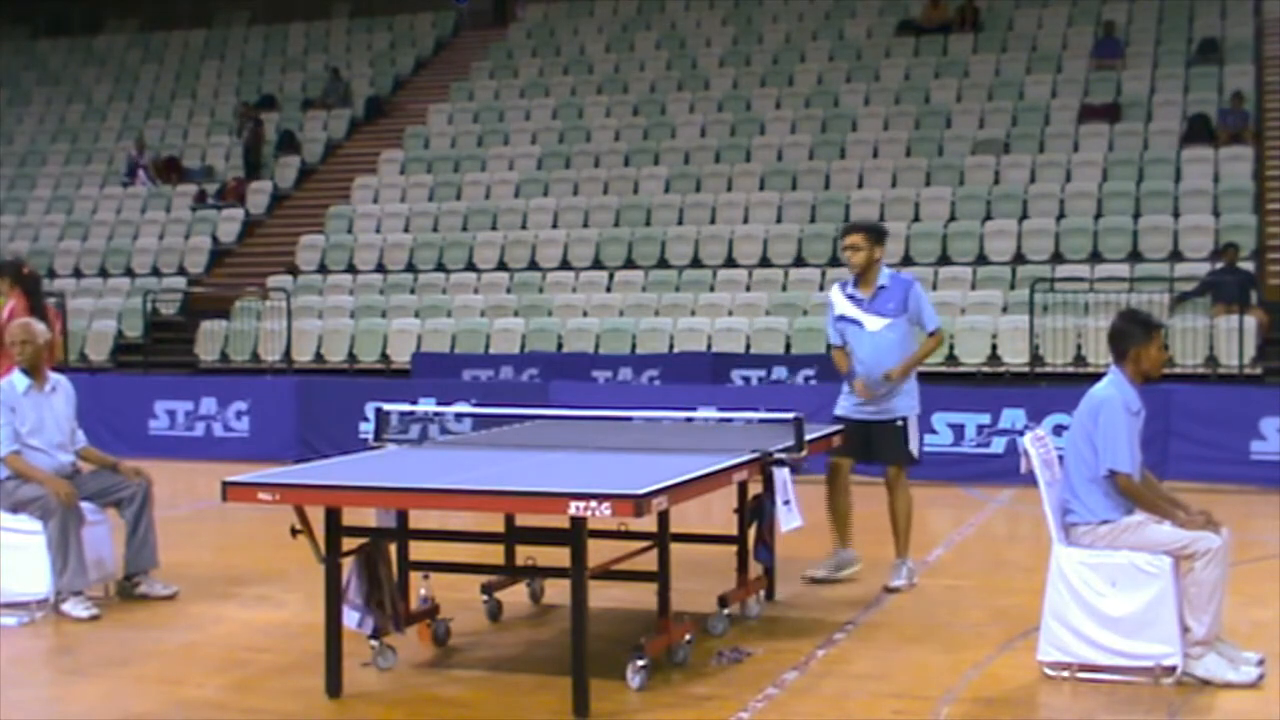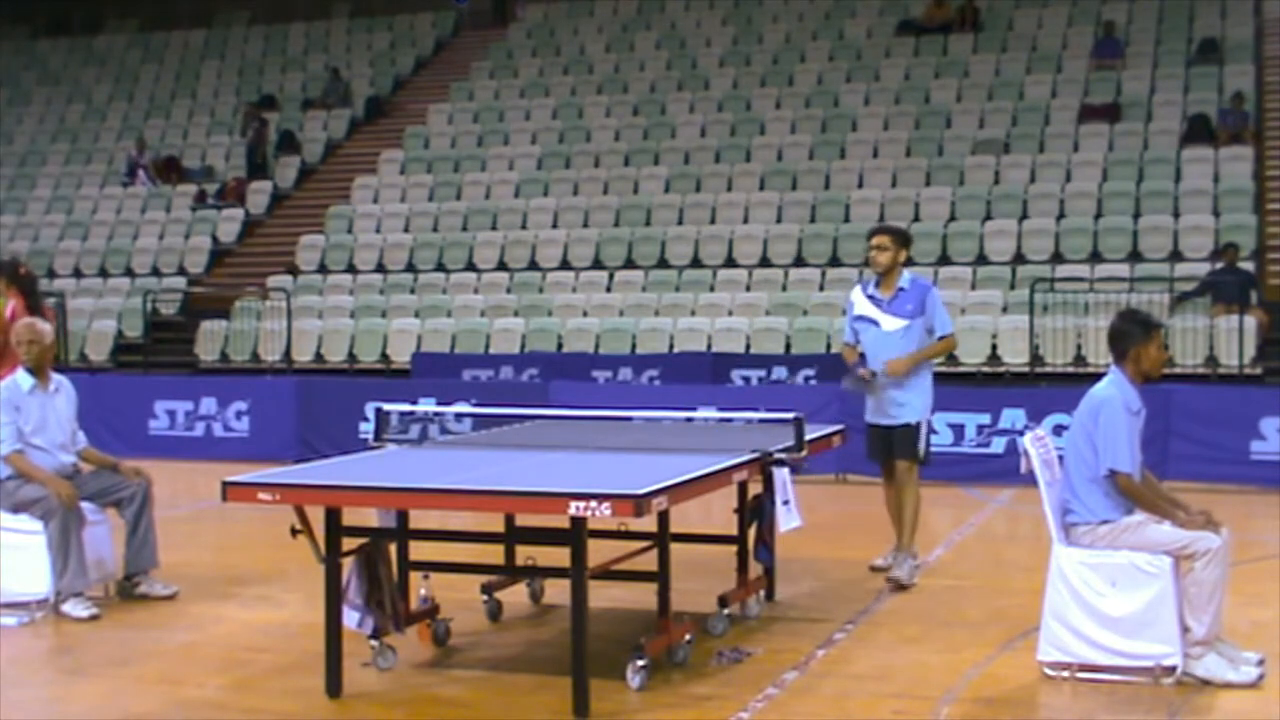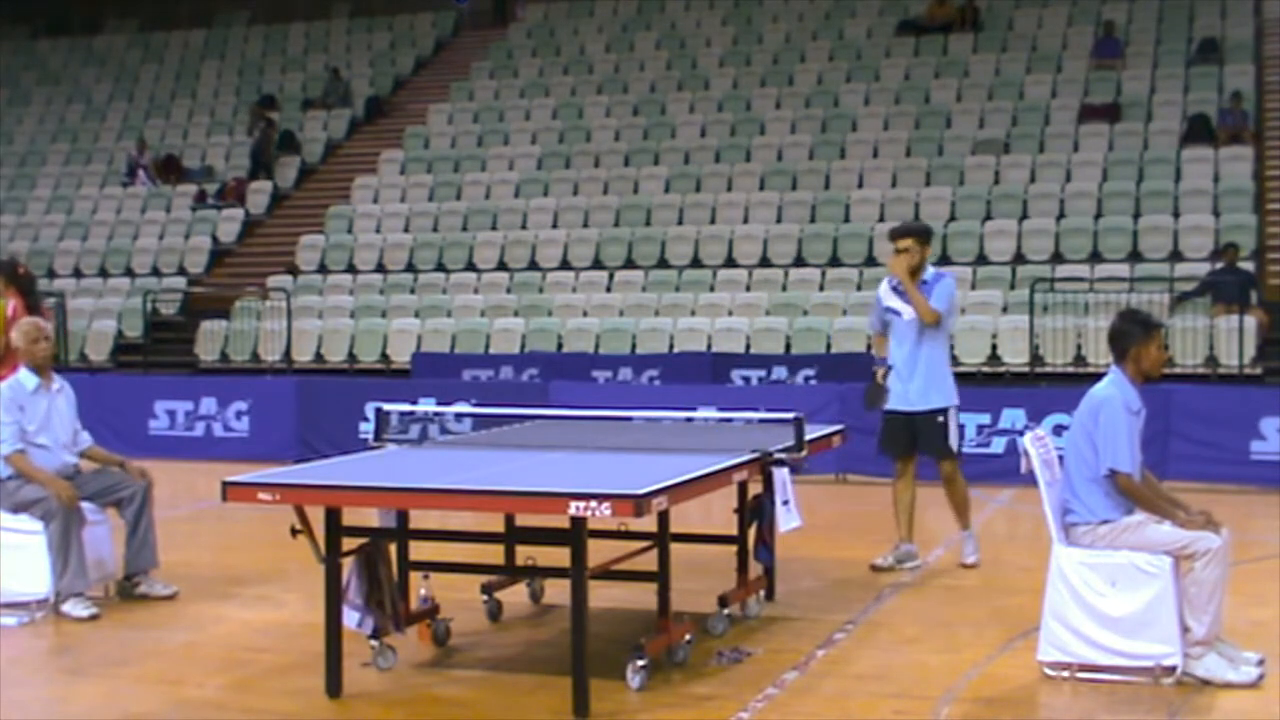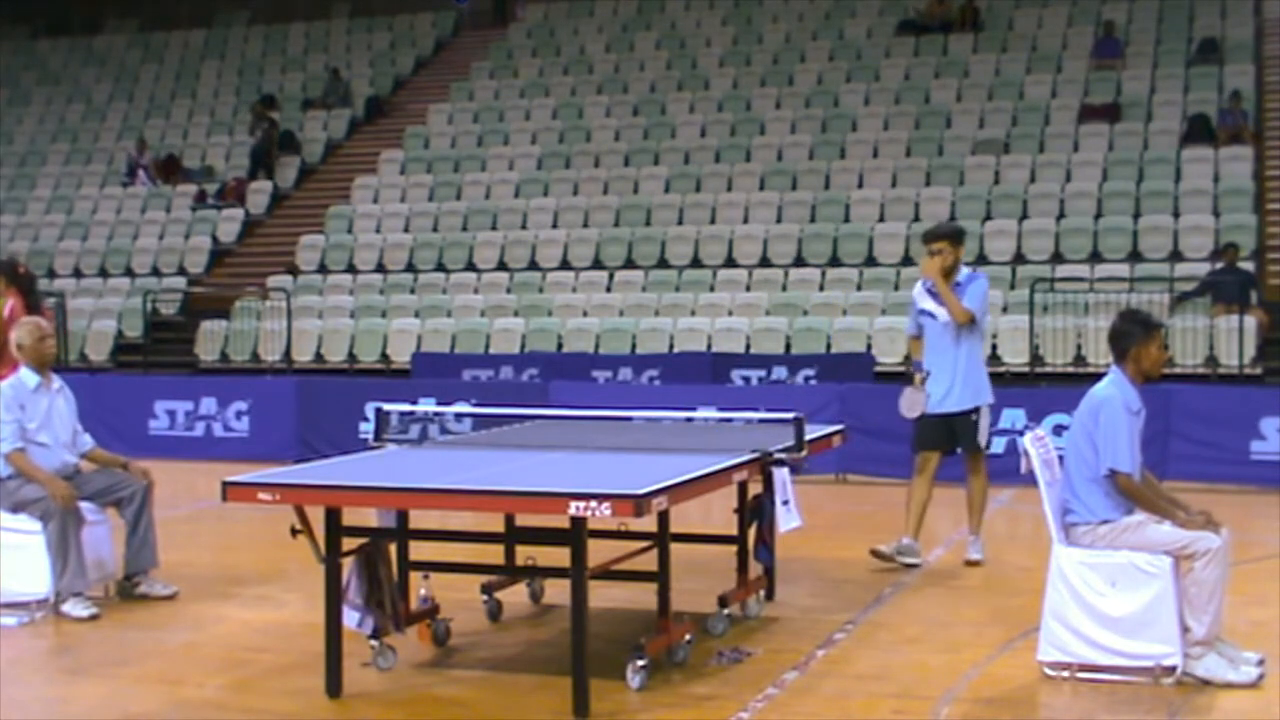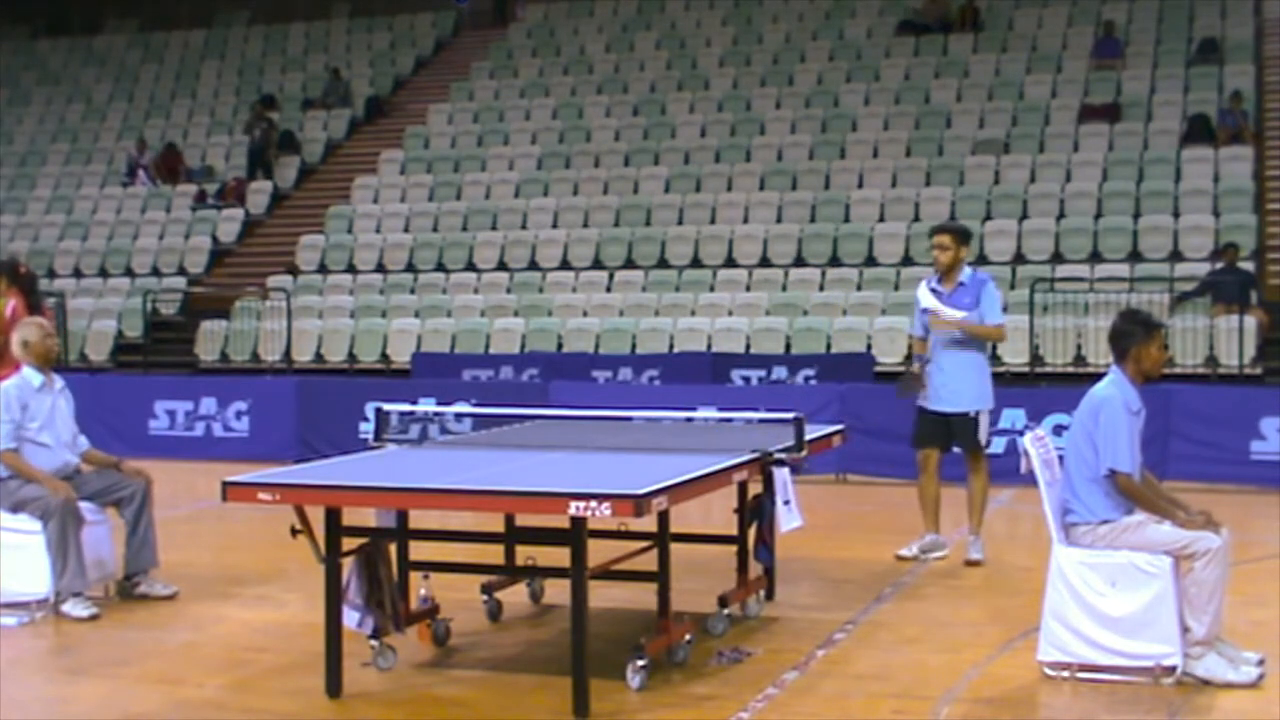
dt=0.4s
person 1, frame 1
left shoulder: (1124, 397)
right shoulder: (1111, 400)
left elbow: (1137, 473)
right elbow: (1123, 482)
left wrist: (1185, 510)
right wrist: (1179, 519)
left hip: (1117, 515)
right hip: (1099, 525)
left knee: (1215, 534)
right knee: (1206, 544)
left ankle: (1206, 638)
right ankle: (1197, 652)
person 1, frame 2
left shoulder: (1124, 397)
right shoulder: (1111, 400)
left elbow: (1138, 472)
right elbow: (1124, 481)
left wrist: (1186, 510)
right wrist: (1179, 519)
left hip: (1116, 514)
right hip: (1099, 524)
left knee: (1215, 534)
right knee: (1206, 544)
left ankle: (1205, 638)
right ankle: (1196, 651)
person 1, frame 3
left shoulder: (1124, 397)
right shoulder: (1111, 400)
left elbow: (1138, 472)
right elbow: (1124, 481)
left wrist: (1186, 510)
right wrist: (1180, 519)
left hip: (1117, 515)
right hip: (1099, 524)
left knee: (1215, 534)
right knee: (1206, 544)
left ankle: (1205, 638)
right ankle: (1196, 651)
person 1, frame 4
left shoulder: (1124, 397)
right shoulder: (1111, 400)
left elbow: (1137, 472)
right elbow: (1124, 481)
left wrist: (1186, 510)
right wrist: (1179, 518)
left hip: (1116, 514)
right hip: (1099, 524)
left knee: (1215, 534)
right knee: (1206, 544)
left ankle: (1205, 638)
right ankle: (1197, 652)
person 1, frame 5
left shoulder: (1124, 397)
right shoulder: (1111, 400)
left elbow: (1137, 473)
right elbow: (1123, 481)
left wrist: (1186, 510)
right wrist: (1179, 519)
left hip: (1116, 515)
right hip: (1099, 524)
left knee: (1214, 534)
right knee: (1206, 544)
left ankle: (1205, 638)
right ankle: (1197, 652)
person 2, frame 1
left shoulder: (906, 287)
right shoulder: (838, 295)
left elbow: (936, 335)
right elbow: (837, 348)
left wrist: (905, 367)
right wrist: (853, 378)
left hip: (896, 403)
right hip: (853, 402)
left knee: (895, 478)
right knee: (836, 471)
left ankle: (902, 562)
right ankle: (844, 554)
person 2, frame 2
left shoulder: (924, 292)
right shoulder: (859, 296)
left elbow: (949, 341)
right elbow: (849, 345)
left wrist: (910, 361)
right wrist: (858, 367)
left hip: (911, 403)
right hip: (877, 404)
left knee: (905, 473)
right knee: (889, 476)
left ankle: (905, 559)
right ankle: (902, 546)
person 2, frame 3
left shoulder: (943, 282)
right shoulder: (886, 288)
left elbow: (930, 318)
left wrist: (906, 281)
right wrist: (882, 363)
left hip: (936, 397)
right hip: (898, 397)
left knee: (948, 469)
right knee: (902, 470)
left ankle: (967, 534)
right ankle: (905, 547)
person 2, frame 4
left shoulder: (976, 282)
right shoulder: (921, 290)
left elbow: (963, 317)
left wrist: (939, 280)
right wrist: (918, 367)
left hip: (969, 396)
right hip: (933, 397)
left knee: (975, 463)
right knee: (923, 466)
left ankle: (974, 539)
right ankle: (909, 543)
person 2, frame 5
left shoulder: (982, 286)
right shoulder: (925, 290)
left elbow: (997, 332)
left wrist: (954, 325)
right wrist: (919, 361)
left hip: (971, 396)
right hip: (933, 395)
left knee: (976, 462)
right knee: (926, 461)
left ankle: (974, 539)
right ankle: (933, 538)
person 3, frame 1
left shoulder: (63, 386)
left wrist: (118, 465)
right wrist: (48, 480)
left hip: (69, 476)
left knee: (135, 486)
right knee: (61, 503)
left ankle: (136, 576)
right ankle: (69, 594)
person 3, frame 2
left shoulder: (65, 388)
left wrist: (118, 465)
right wrist: (50, 480)
left hip: (69, 476)
left knee: (136, 486)
right knee: (62, 503)
left ankle: (136, 576)
right ankle: (68, 594)
person 3, frame 3
left shoulder: (63, 389)
left elbow: (80, 442)
left wrist: (123, 463)
right wrist: (50, 481)
left hip: (69, 476)
left knee: (136, 486)
right knee: (62, 505)
left ankle: (136, 576)
right ankle: (69, 594)
person 3, frame 4
left shoulder: (61, 390)
left elbow: (81, 443)
left wrist: (126, 463)
right wrist: (48, 480)
left hip: (69, 476)
left knee: (136, 486)
right knee: (61, 505)
left ankle: (136, 576)
right ankle: (69, 594)
person 3, frame 5
left shoulder: (61, 389)
left elbow: (77, 444)
left wrist: (119, 464)
right wrist: (45, 480)
left hip: (69, 476)
left knee: (136, 486)
right knee: (61, 504)
left ankle: (136, 576)
right ankle: (69, 594)
